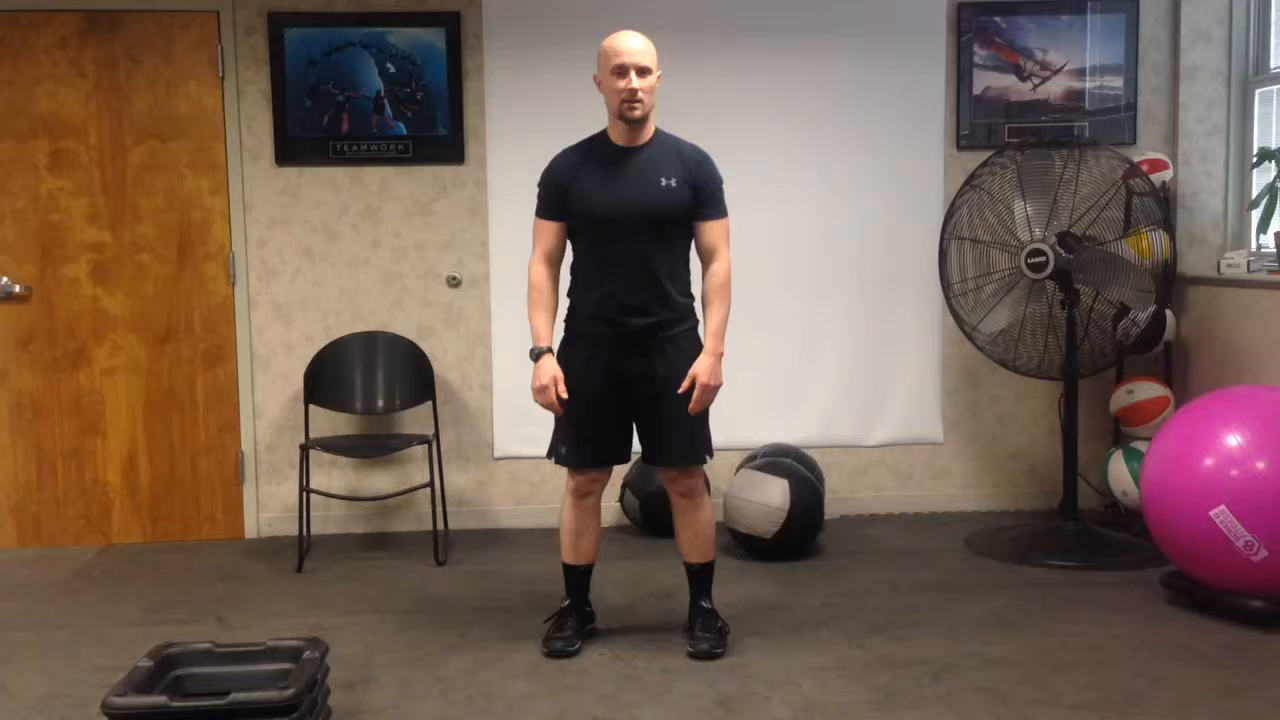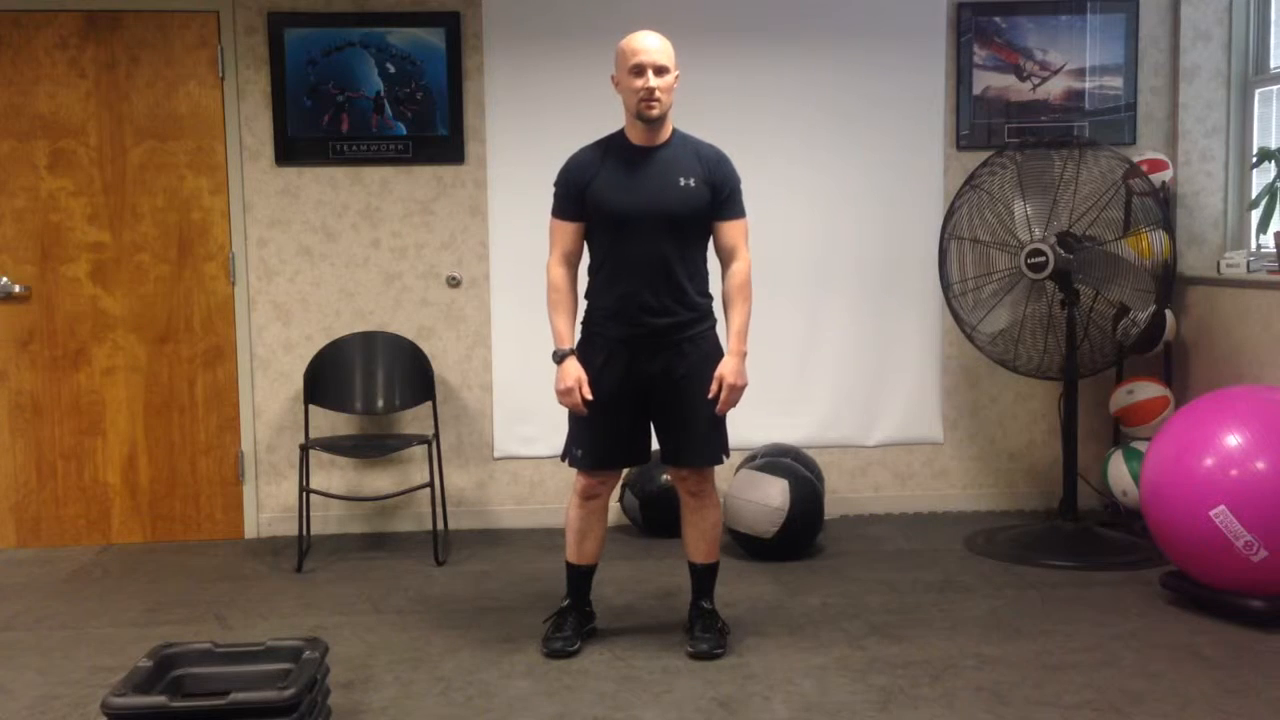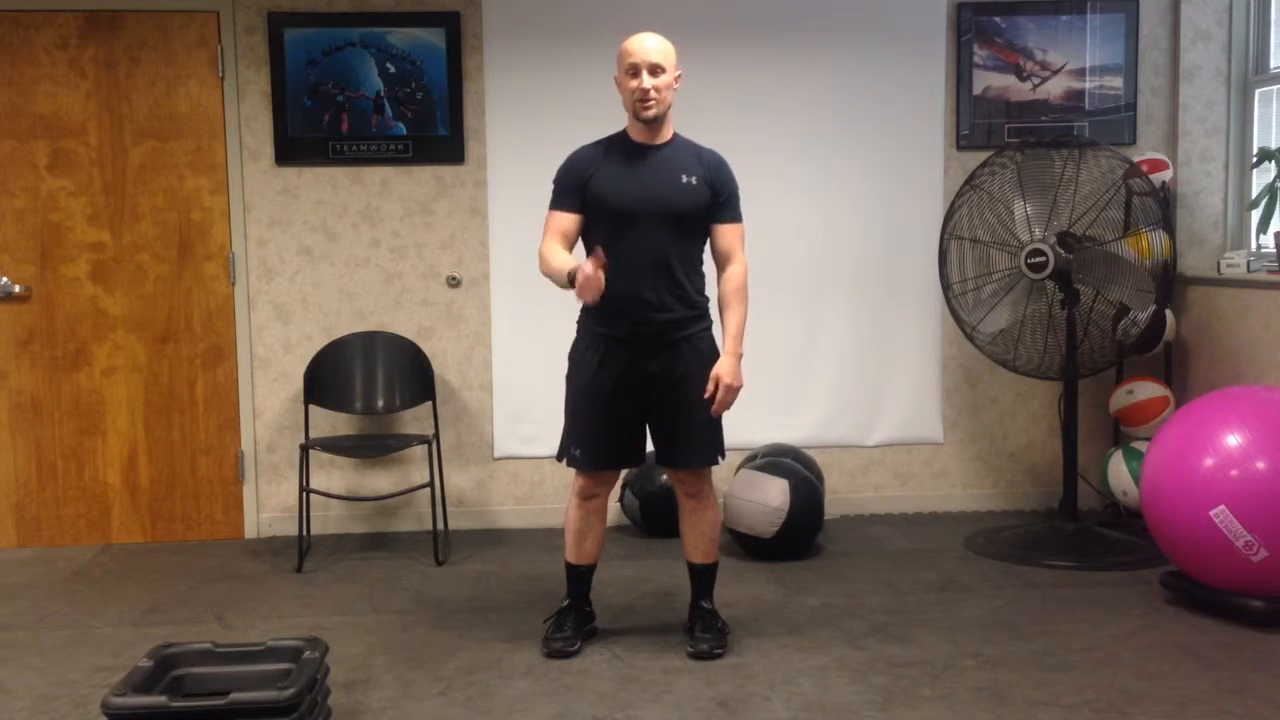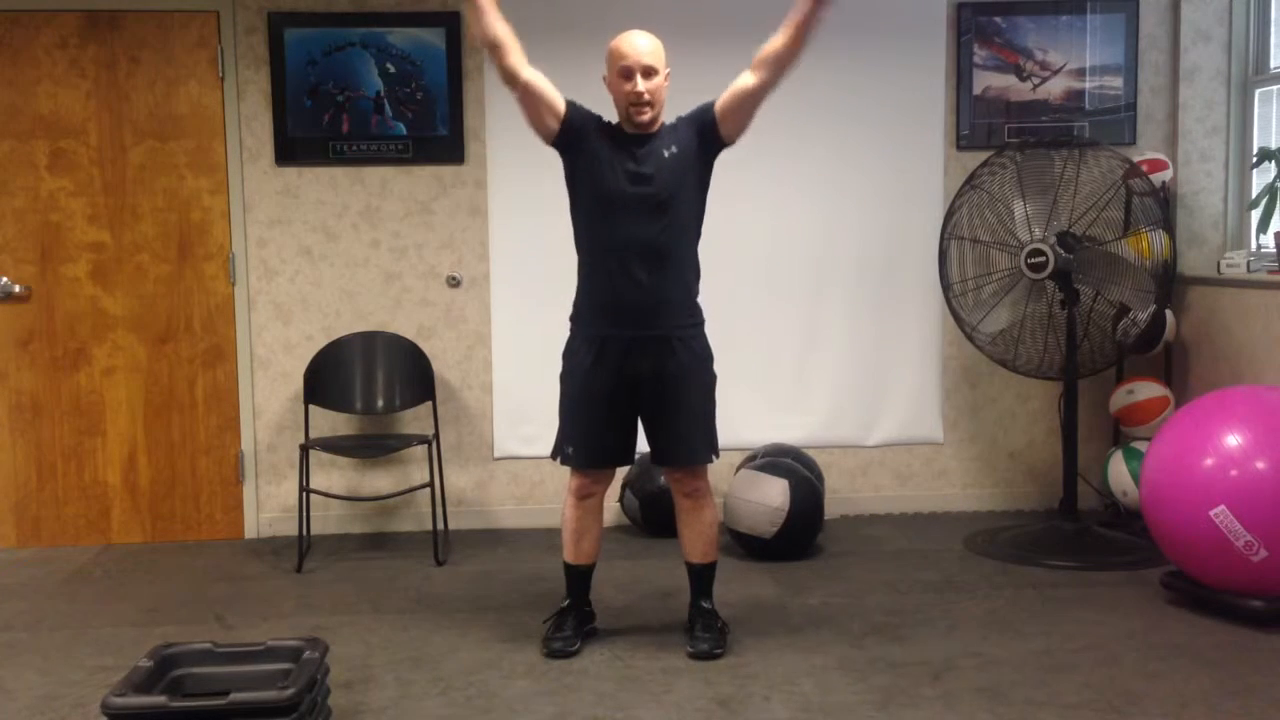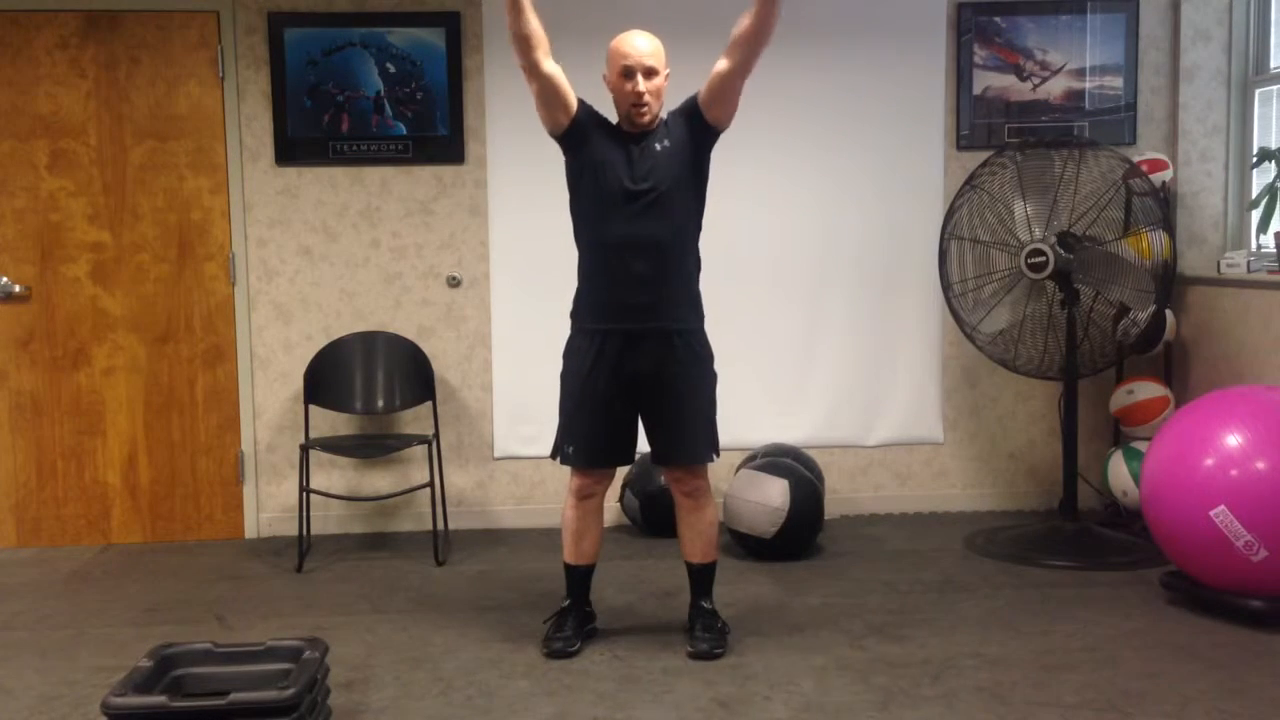
dt=1s
person 1, frame 1
left shoulder: (691, 164)
right shoulder: (567, 169)
left elbow: (716, 261)
right elbow: (544, 263)
left wrist: (711, 350)
right wrist: (543, 352)
left hip: (672, 348)
right hip: (590, 350)
left knee: (686, 480)
right knee: (584, 481)
left ankle: (702, 607)
right ankle: (576, 607)
person 1, frame 2
left shoulder: (709, 165)
right shoulder: (585, 168)
left elbow: (736, 261)
right elbow: (562, 264)
left wrist: (735, 351)
right wrist: (565, 353)
left hip: (690, 348)
right hip: (608, 350)
left knee: (696, 480)
right knee: (592, 482)
left ankle: (703, 608)
right ankle: (575, 608)
person 1, frame 3
left shoulder: (708, 168)
right shoulder: (586, 164)
left elbow: (732, 264)
right elbow: (550, 247)
left wrist: (731, 352)
right wrist: (574, 273)
left hip: (686, 349)
right hip: (604, 348)
left knee: (694, 481)
right knee: (590, 482)
left ankle: (703, 609)
right ankle: (576, 608)
person 1, frame 4
left shoulder: (695, 139)
right shoulder: (579, 138)
left elbow: (762, 73)
right elbow: (515, 69)
left hip: (677, 343)
right hip: (596, 344)
left knee: (691, 481)
right knee: (586, 482)
left ankle: (702, 609)
right ankle: (575, 608)
person 1, frame 5
left shoulder: (691, 133)
right shoulder: (583, 136)
left elbow: (738, 57)
right elbow: (537, 60)
left hip: (677, 341)
right hip: (597, 341)
left knee: (690, 480)
right knee: (586, 482)
left ankle: (703, 608)
right ankle: (575, 608)
